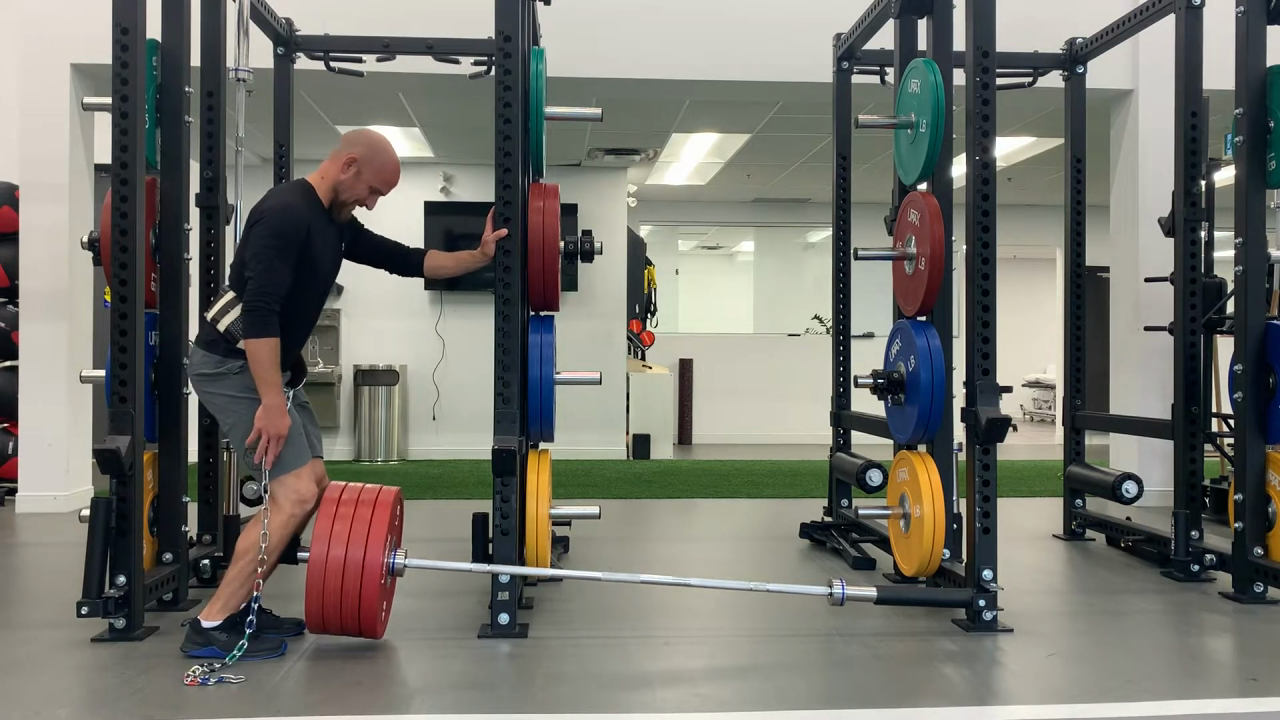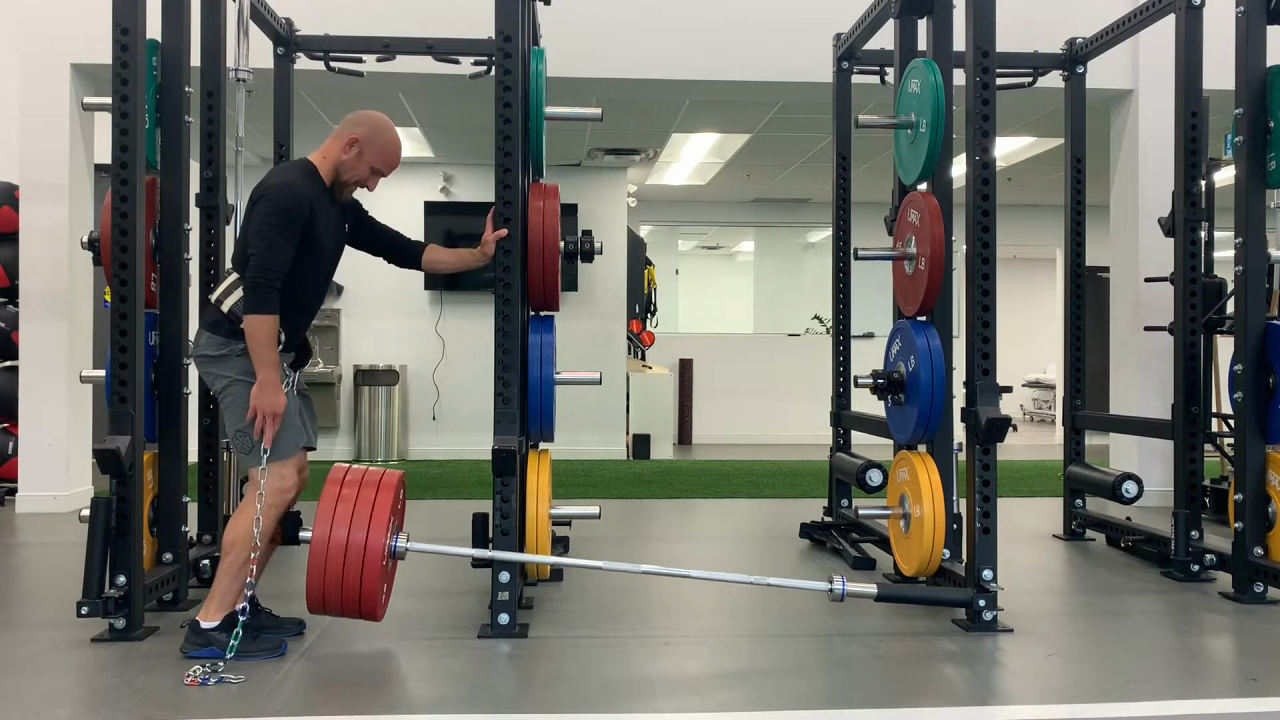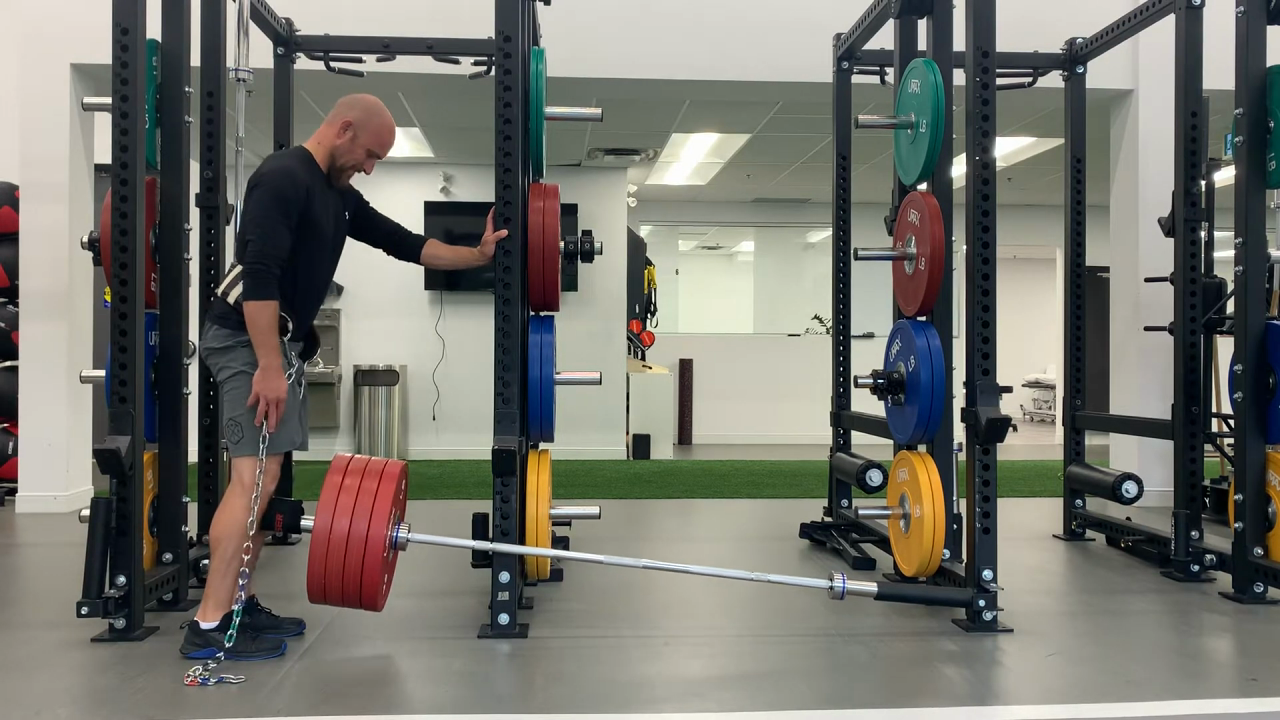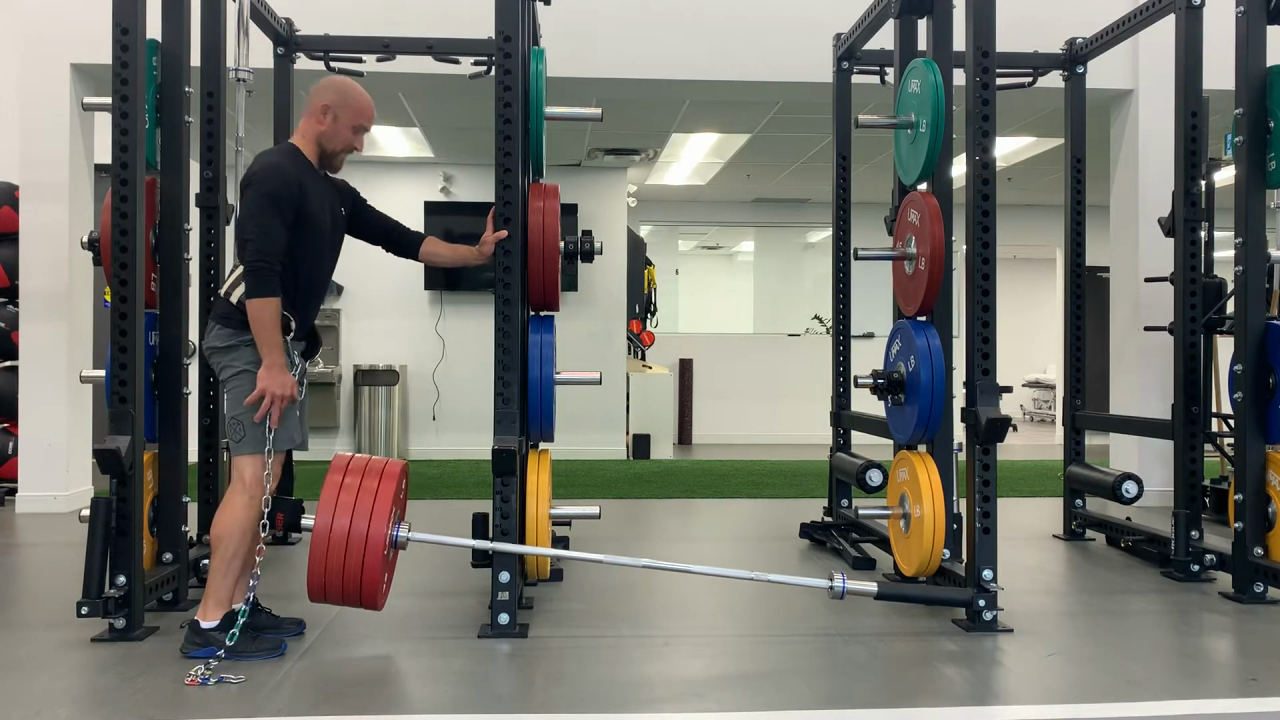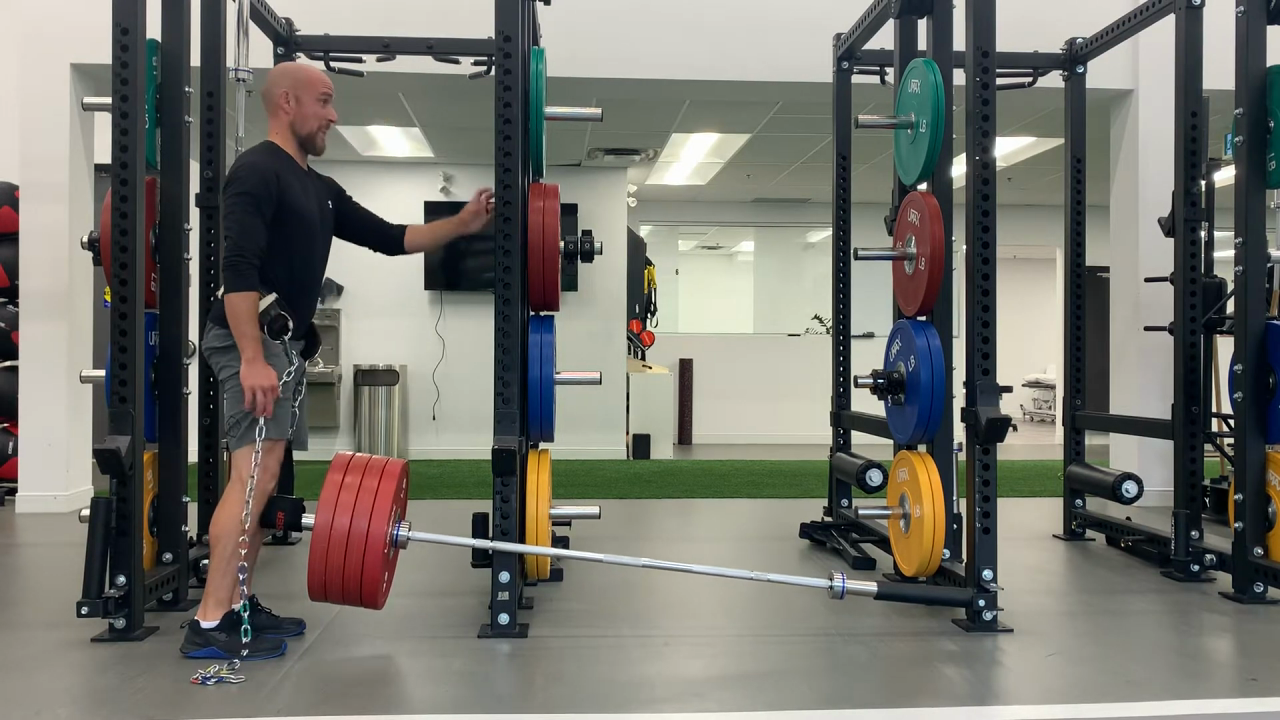
dt=0.3s
person 1, frame 1
left shoulder: (336, 225)
right shoulder: (285, 212)
left elbow: (405, 261)
right elbow: (258, 312)
left wrist: (479, 257)
right wrist: (272, 404)
left hip: (268, 366)
right hip: (231, 365)
left knee: (313, 488)
right knee: (296, 494)
left ankle: (238, 607)
right ankle: (211, 625)
person 1, frame 2
left shoulder: (338, 206)
right shoulder: (287, 190)
left elbow: (404, 251)
right elbow: (259, 289)
left wrist: (477, 257)
right wrist: (267, 381)
left hip: (275, 350)
right hip: (239, 347)
left knee: (291, 479)
right knee: (274, 485)
left ankle: (238, 605)
right ankle: (209, 627)
person 1, frame 3
left shoulder: (339, 195)
right shoulder: (283, 177)
left elbow: (403, 244)
right elbow: (259, 276)
left wrist: (476, 255)
right wrist: (269, 366)
left hip: (278, 342)
right hip: (247, 340)
left knee: (265, 479)
right knee: (255, 478)
left ankle: (237, 605)
right ankle: (209, 627)
person 1, frame 4
left shoulder: (332, 191)
right shoulder: (275, 174)
left elbow: (398, 239)
right elbow: (260, 274)
left wrist: (474, 254)
right wrist: (272, 364)
left hip: (281, 342)
right hip: (251, 341)
left knee: (263, 477)
right knee: (253, 477)
left ankle: (235, 606)
right ankle: (208, 626)
person 1, frame 5
left shoulder: (319, 187)
right shoulder: (257, 171)
left elbow: (386, 237)
right elbow: (239, 270)
left wrist: (458, 226)
right wrist: (252, 360)
left hip: (282, 341)
right hip: (251, 341)
left knee: (263, 477)
right knee: (253, 476)
left ankle: (236, 605)
right ankle: (208, 625)
